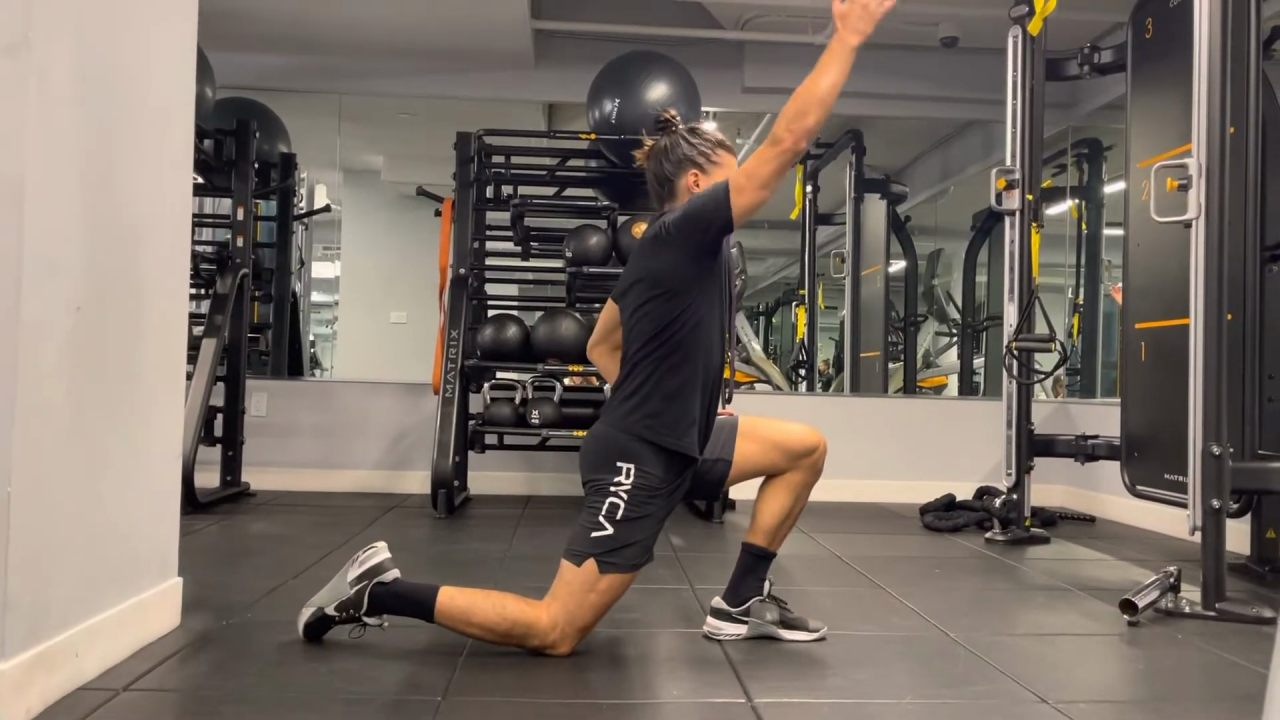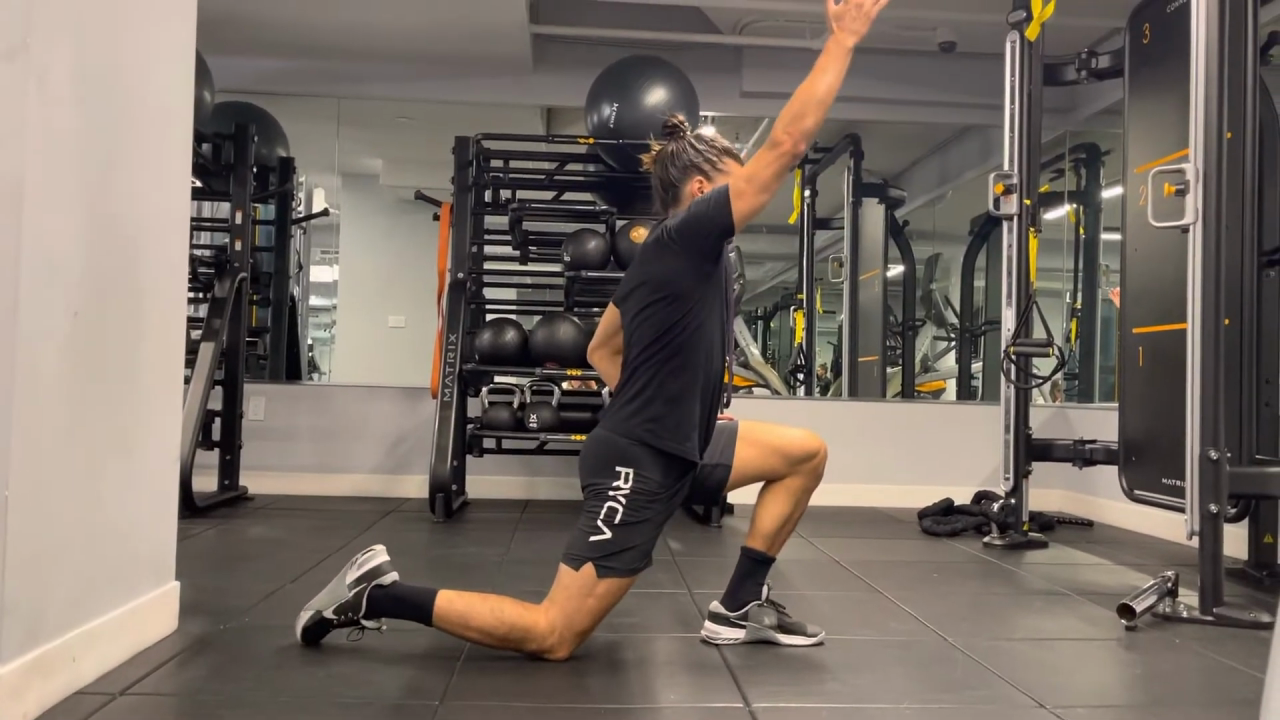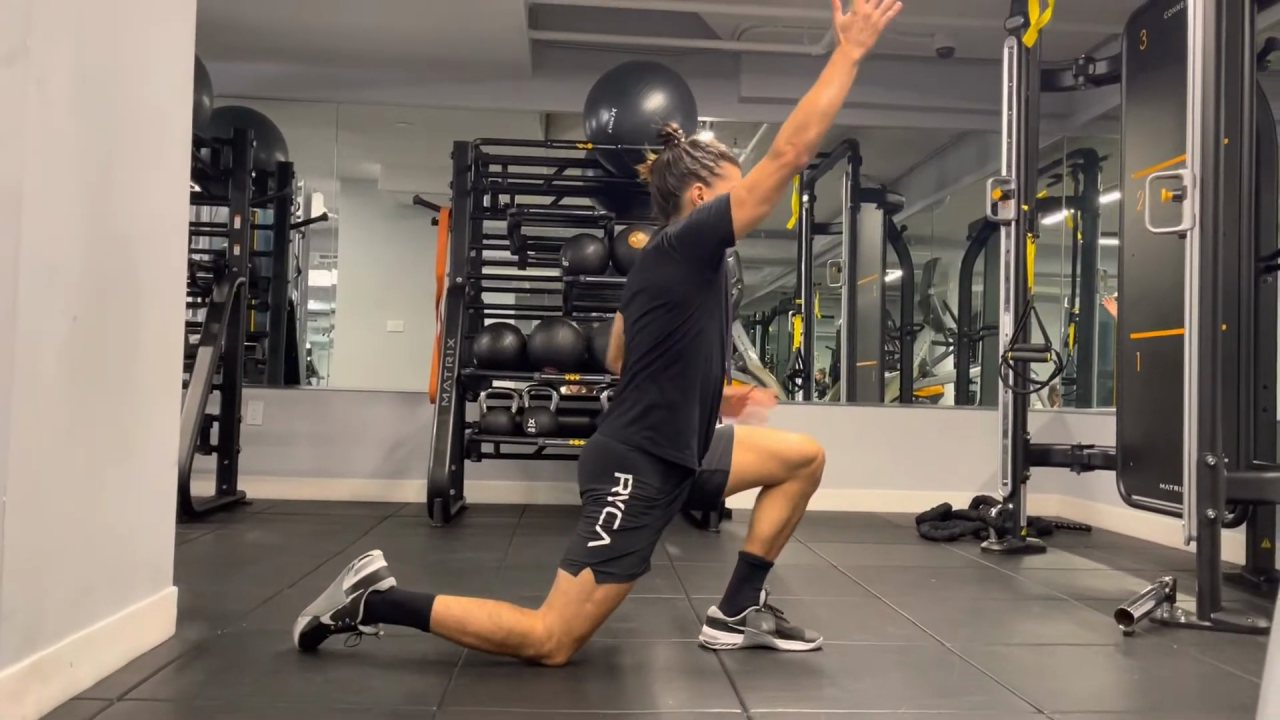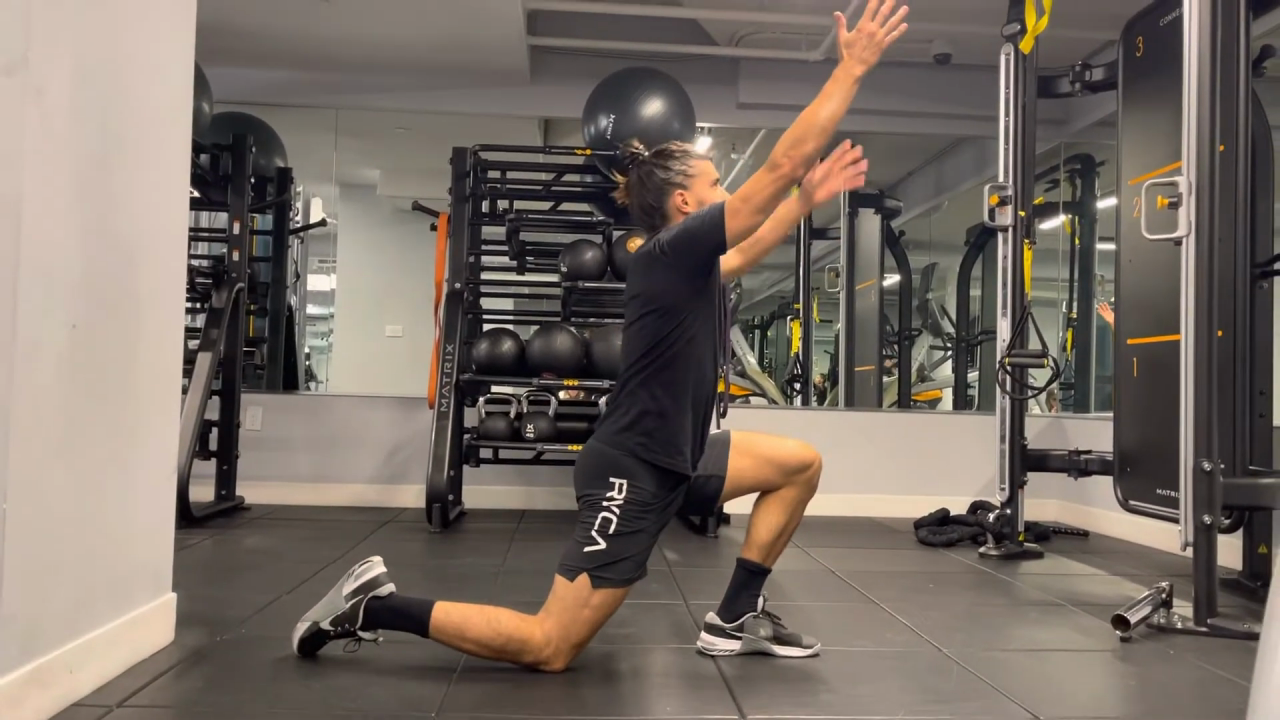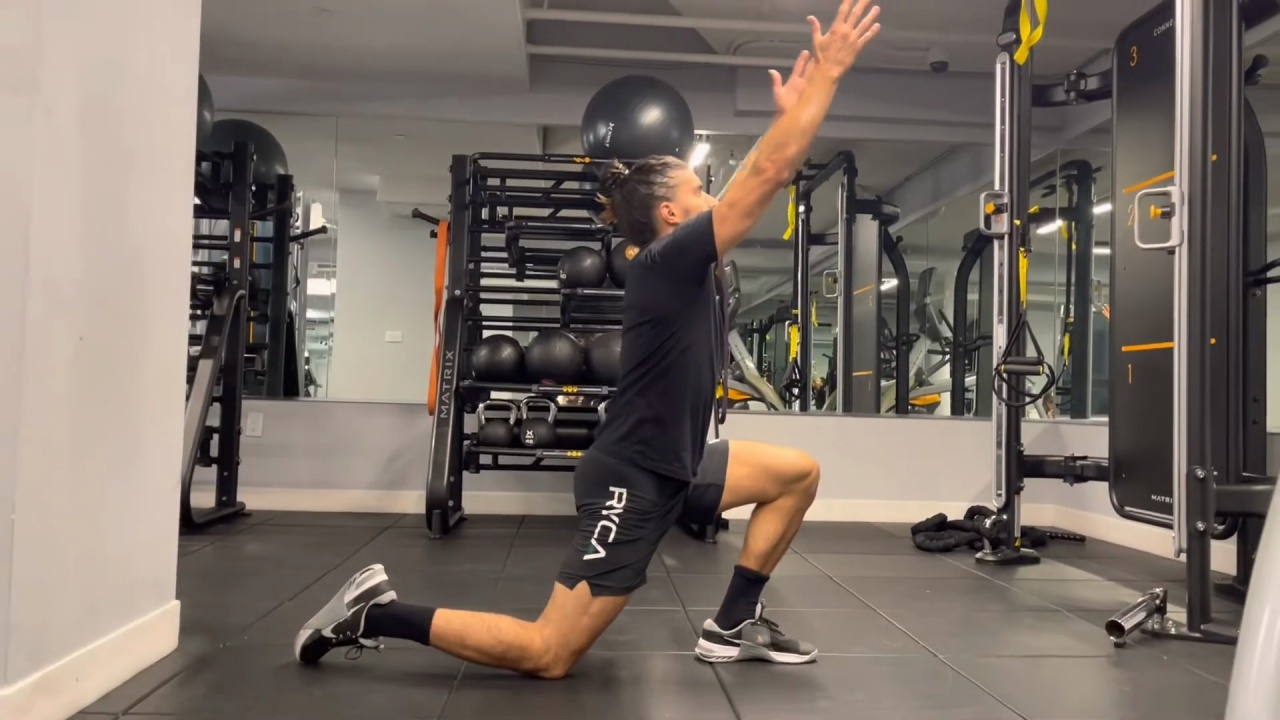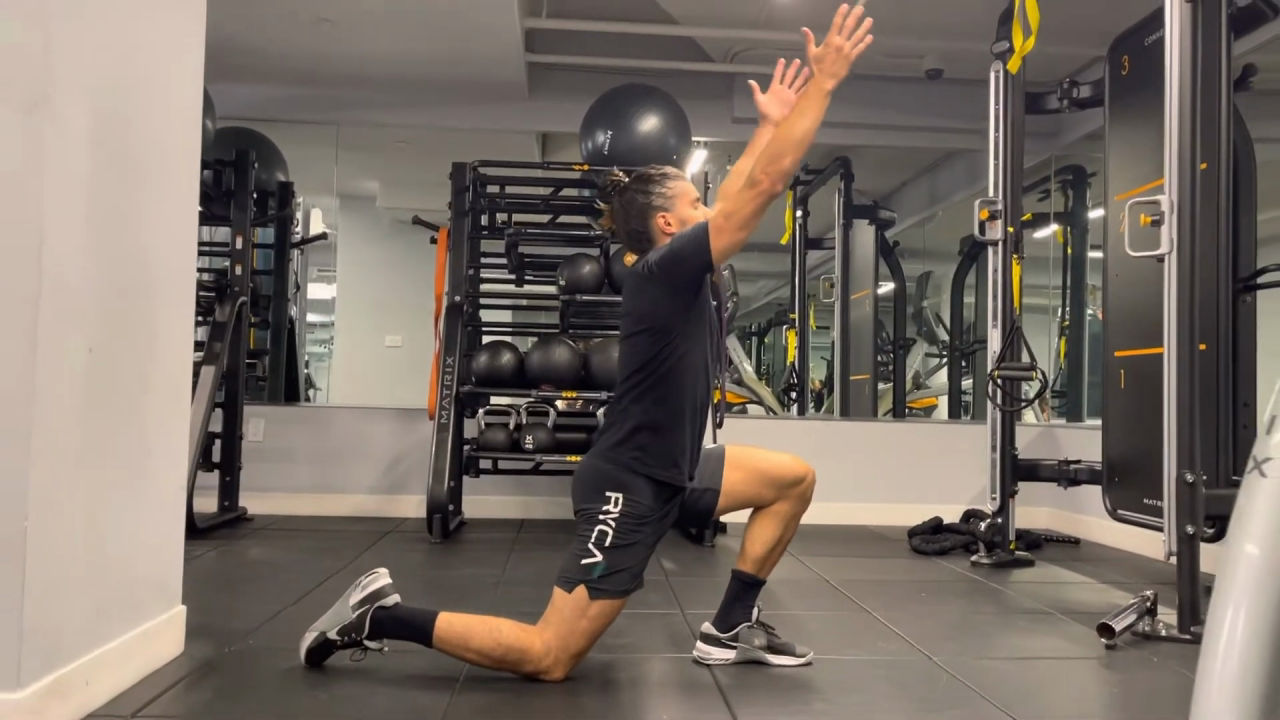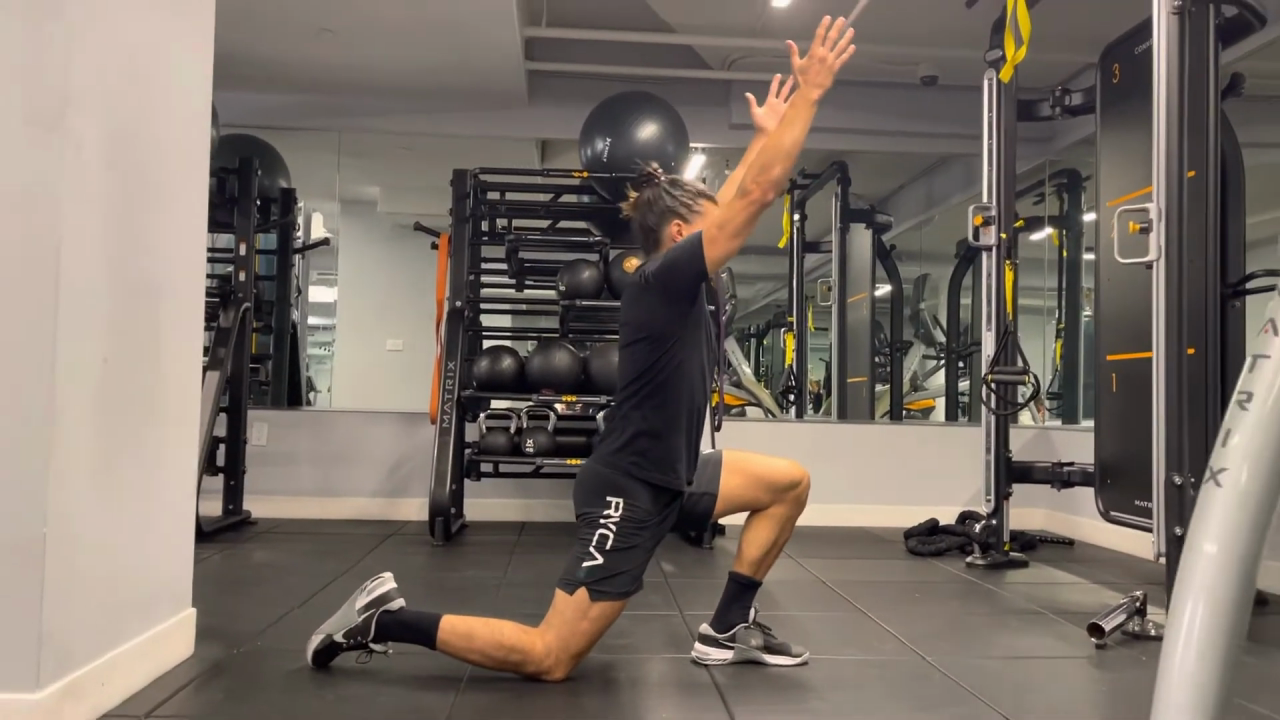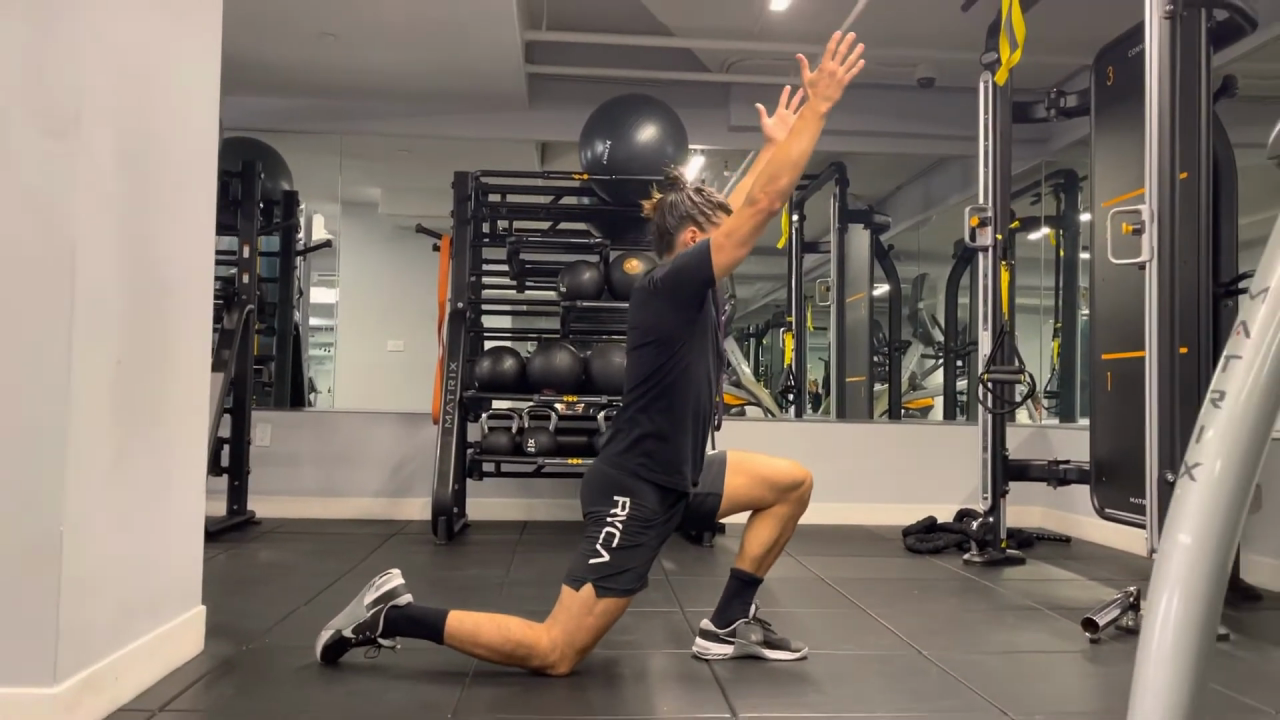
dt=0.3s
person 1, frame 1
left shoulder: (666, 250)
right shoulder: (684, 233)
left elbow: (601, 346)
right elbow: (786, 142)
left hip: (671, 440)
right hip: (641, 461)
left knee: (804, 449)
right knee: (554, 631)
left ankle: (742, 602)
right ankle: (381, 592)
person 1, frame 2
left shoulder: (665, 256)
right shoulder: (686, 238)
left elbow: (602, 349)
right elbow: (786, 143)
left hip: (668, 446)
right hip: (639, 464)
left knee: (805, 452)
right knee: (551, 635)
left ankle: (740, 607)
right ankle: (377, 594)
person 1, frame 3
left shoulder: (668, 260)
right shoulder: (687, 245)
right elbow: (789, 153)
left wrist: (717, 395)
left hip: (666, 450)
right hip: (637, 468)
left knee: (801, 459)
right knee: (549, 642)
left ankle: (737, 612)
right ankle: (376, 600)
person 1, frame 4
left shoulder: (683, 261)
right shoulder: (674, 251)
left elbow: (745, 249)
right elbow: (779, 169)
left wrist: (809, 198)
right wrist: (854, 65)
left hip: (669, 456)
right hip: (631, 473)
left knee: (800, 463)
right knee: (548, 648)
left ankle: (736, 618)
right ankle: (376, 607)
person 1, frame 5
left shoulder: (676, 265)
right shoulder: (668, 262)
left elbow: (752, 182)
right elbow: (769, 174)
left wrist: (789, 111)
right wrist: (830, 69)
left hip: (670, 466)
right hip: (632, 481)
left knee: (797, 474)
right knee: (548, 654)
left ankle: (734, 624)
right ankle: (378, 614)
person 1, frame 6
left shoulder: (670, 276)
right shoulder: (665, 272)
left elbow: (737, 196)
right elbow: (762, 187)
left wrist: (769, 122)
right wrist: (824, 80)
left hip: (666, 471)
right hip: (628, 487)
left knee: (794, 479)
right knee: (547, 658)
left ankle: (731, 627)
right ankle: (381, 617)
person 1, frame 7
left shoulder: (671, 284)
right shoulder: (664, 280)
left elbow: (731, 203)
right elbow: (755, 196)
left wrist: (765, 132)
right wrist: (810, 92)
left hip: (664, 476)
right hip: (630, 492)
left knee: (788, 483)
right knee: (550, 659)
left ankle: (728, 628)
right ankle: (385, 622)
person 1, frame 8
left shoulder: (679, 290)
right shoulder: (672, 286)
left elbow: (739, 210)
right elbow: (764, 204)
left wrist: (775, 142)
right wrist: (819, 106)
left hip: (671, 478)
right hip: (636, 492)
left knee: (792, 484)
right knee: (554, 652)
left ankle: (728, 625)
right ankle: (394, 616)
